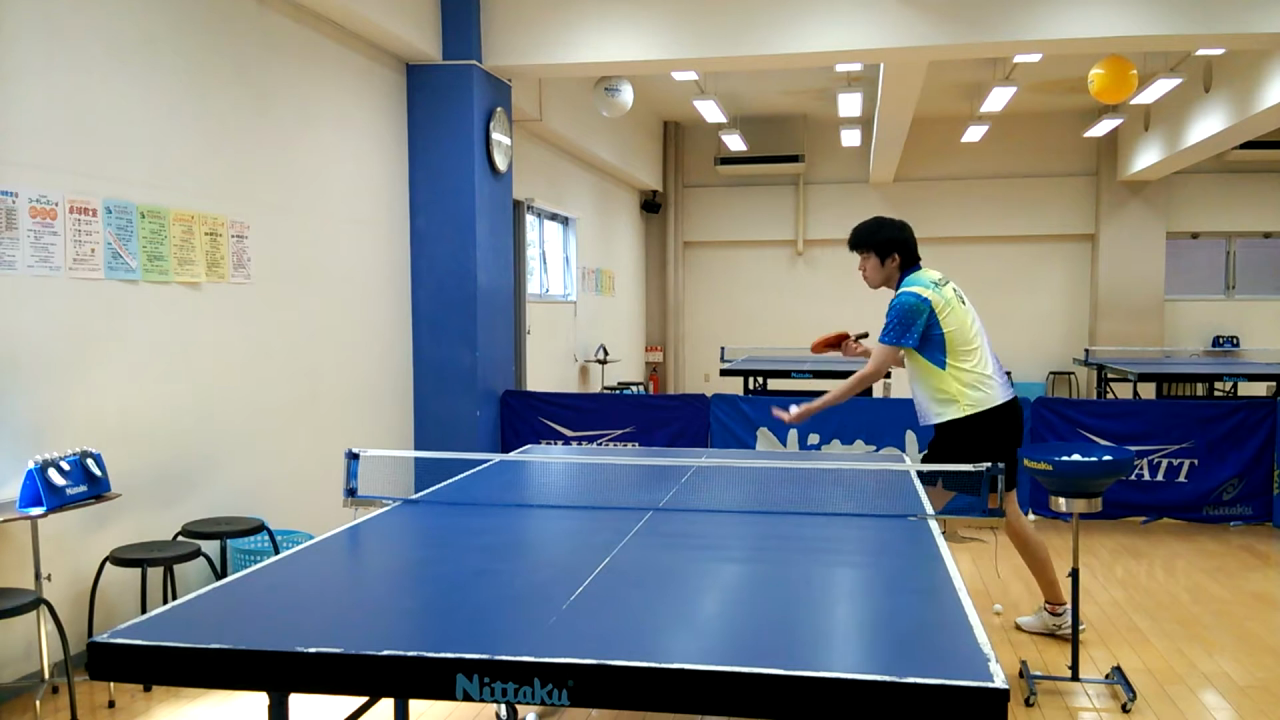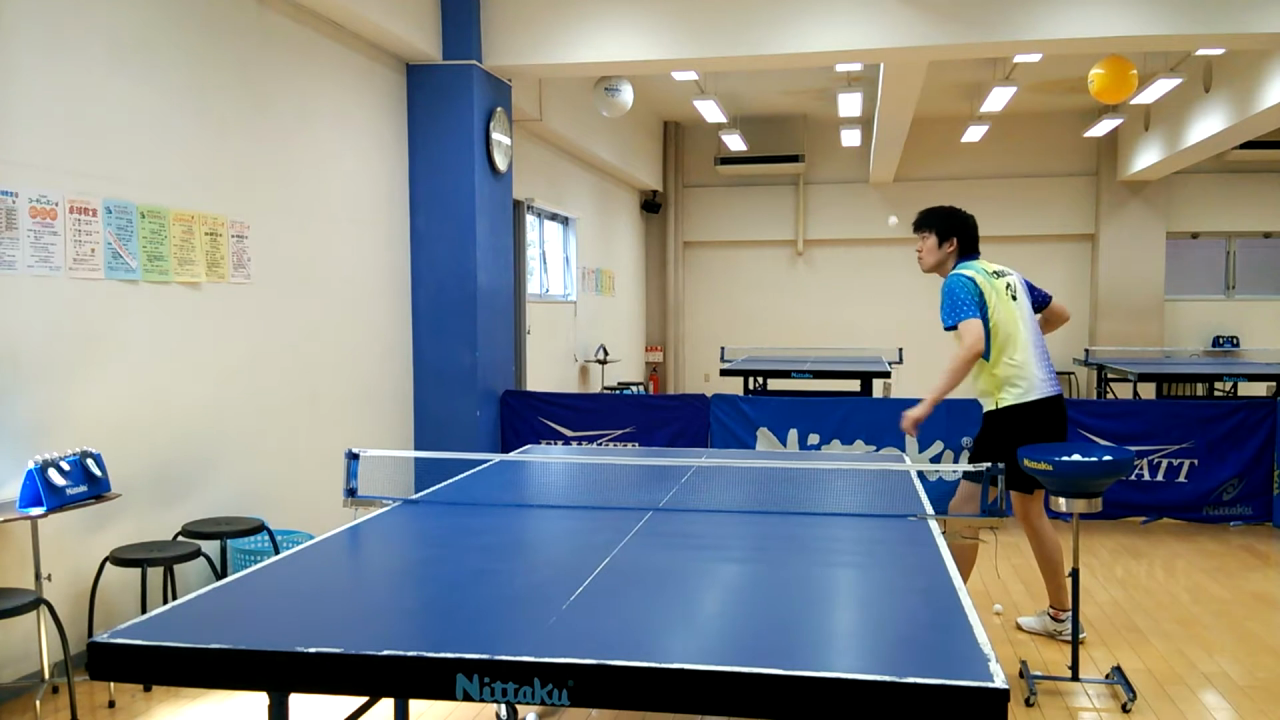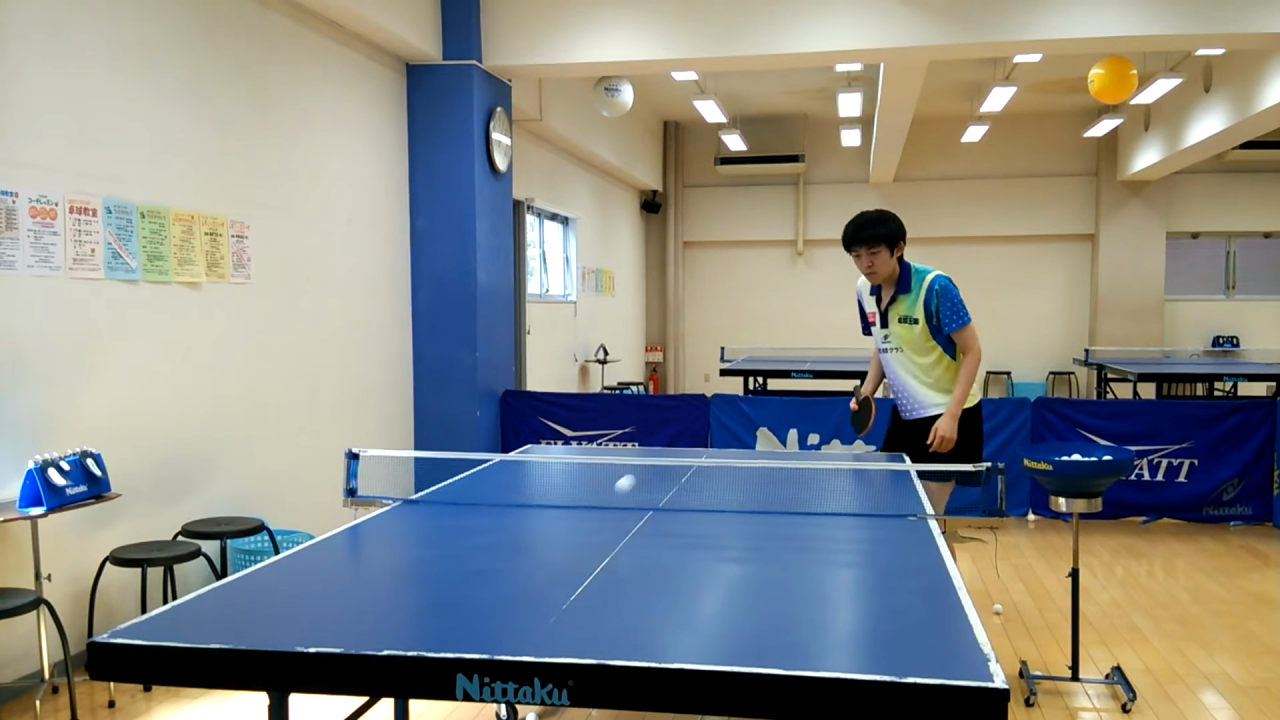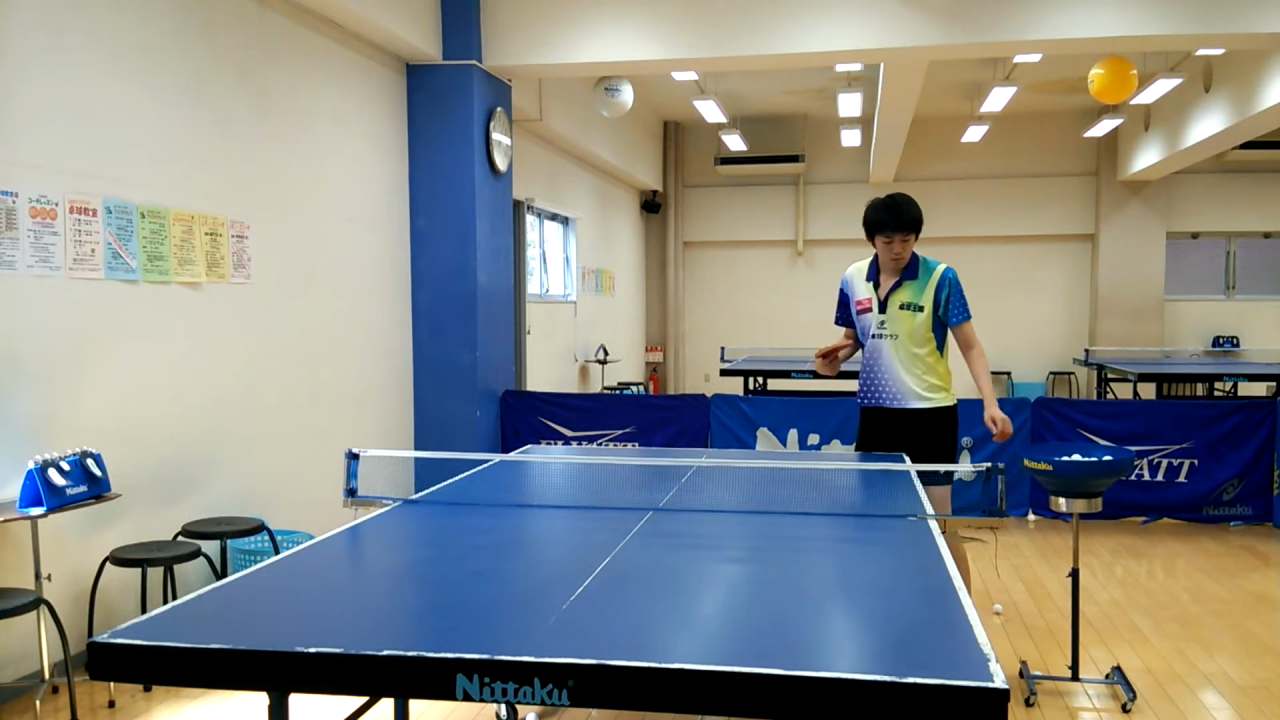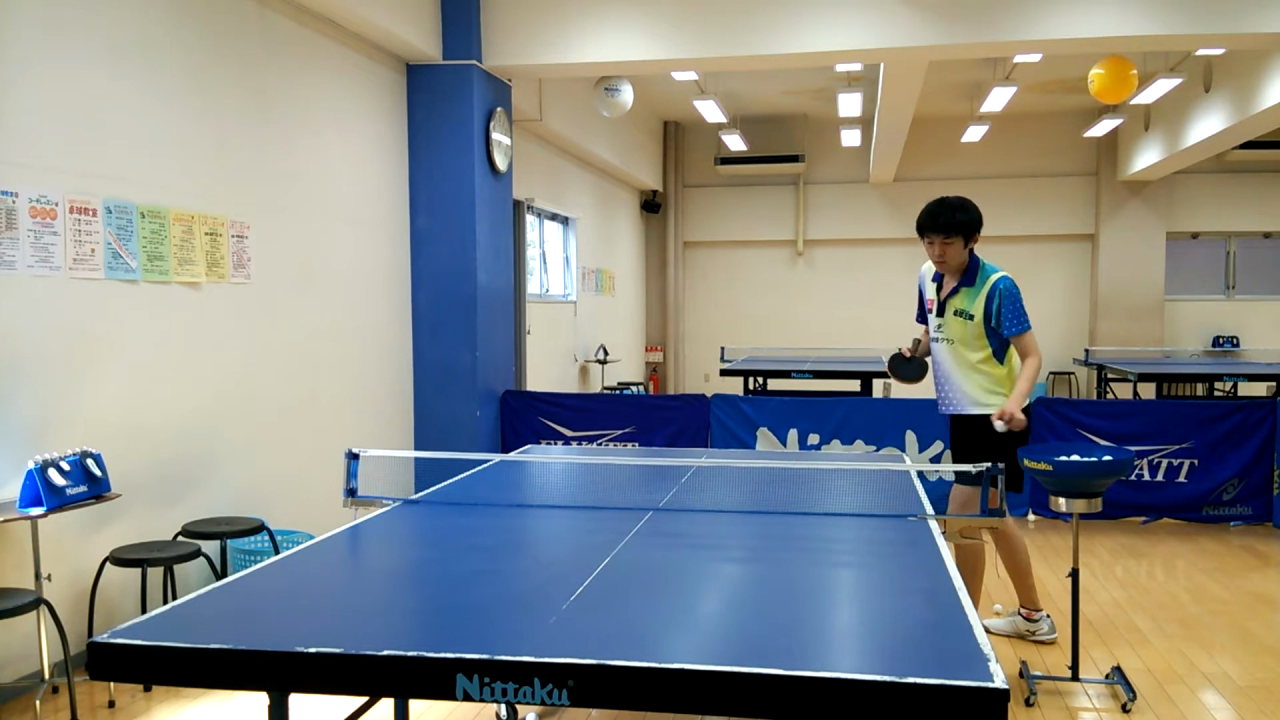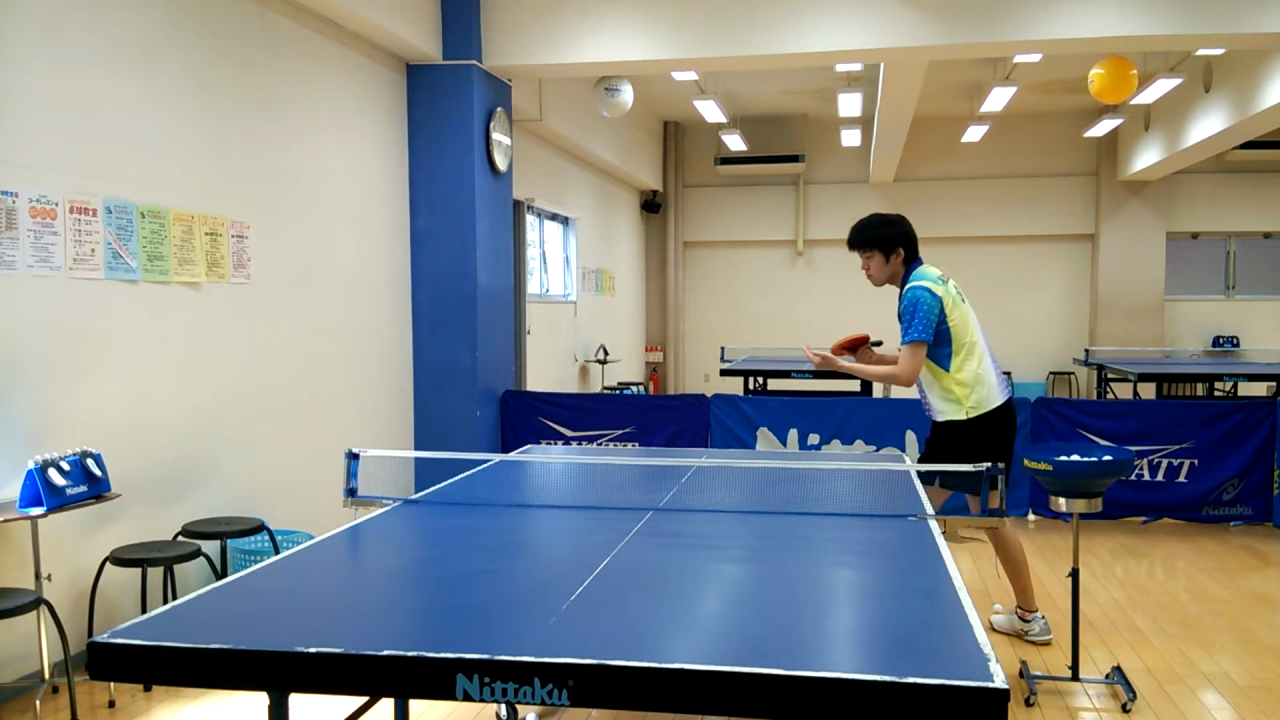
dt=0.7s
person 1, frame 1
left shoulder: (910, 298)
right shoulder: (934, 284)
left elbow: (872, 374)
left wrist: (811, 408)
right wrist: (869, 350)
left hip: (972, 421)
right hip: (1000, 411)
right knee: (1008, 512)
right ankle: (1059, 611)
person 1, frame 2
left shoulder: (959, 282)
right shoulder: (1005, 275)
left elbow: (971, 347)
right elbow: (1056, 313)
left wrist: (926, 405)
left hip: (1014, 412)
right hip: (1047, 405)
left knee: (962, 512)
right knee: (1029, 511)
right ankle: (1061, 616)
person 1, frame 3
left shoulder: (935, 287)
right shoulder: (865, 291)
left elbow: (972, 351)
left wrist: (951, 414)
right wrist: (867, 391)
left hip: (945, 417)
right hip: (905, 415)
person 1, frame 4
left shoulder: (941, 277)
right shoulder: (853, 279)
left elbow: (970, 346)
left wrist: (991, 403)
right wrist: (833, 359)
left hip: (930, 413)
right hip: (876, 411)
left knee: (935, 520)
person 1, frame 5
left shoulder: (997, 286)
right shoulder: (927, 278)
left elbow: (1029, 357)
left wrist: (1015, 401)
right wrist: (915, 352)
left hip: (994, 418)
right hip: (963, 415)
left knee: (962, 520)
right ankle: (1033, 616)
person 1, frame 6
left shoulder: (918, 293)
right shoulder: (929, 281)
left elbow: (906, 375)
left wrist: (842, 366)
right wrist: (878, 358)
left hip: (968, 420)
right hip: (992, 413)
right knee: (992, 515)
right ankle: (1029, 616)
